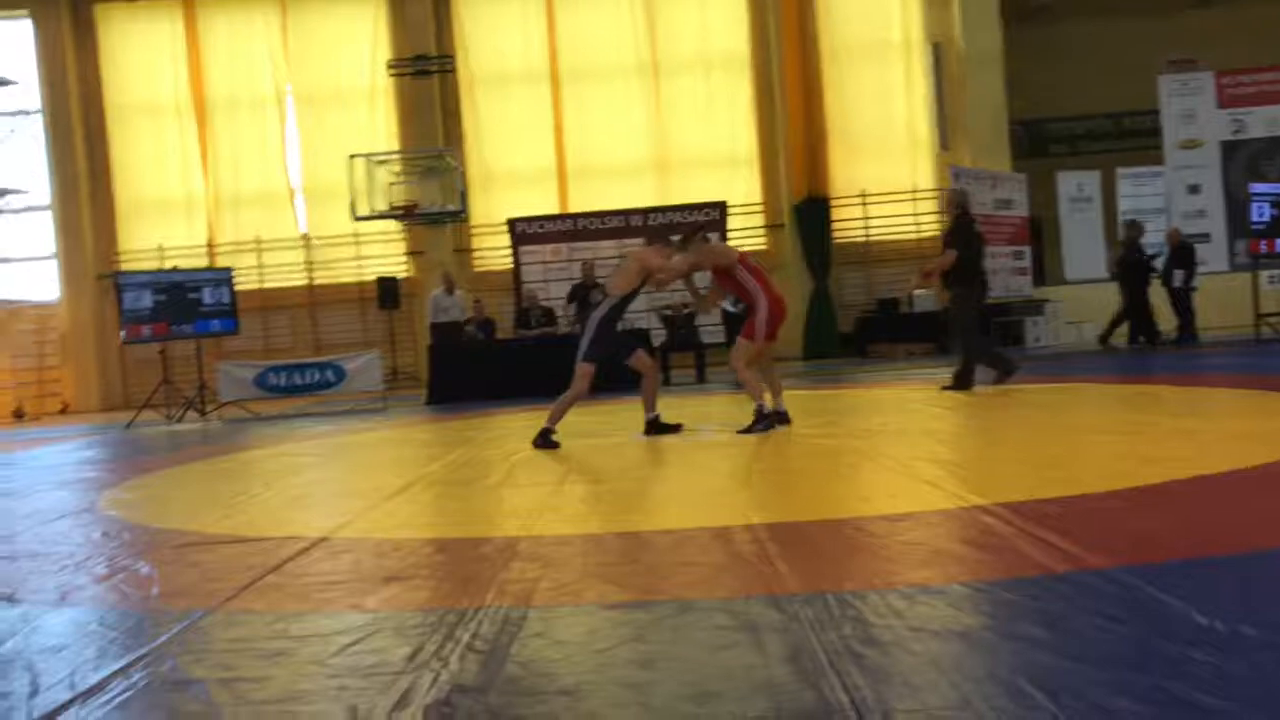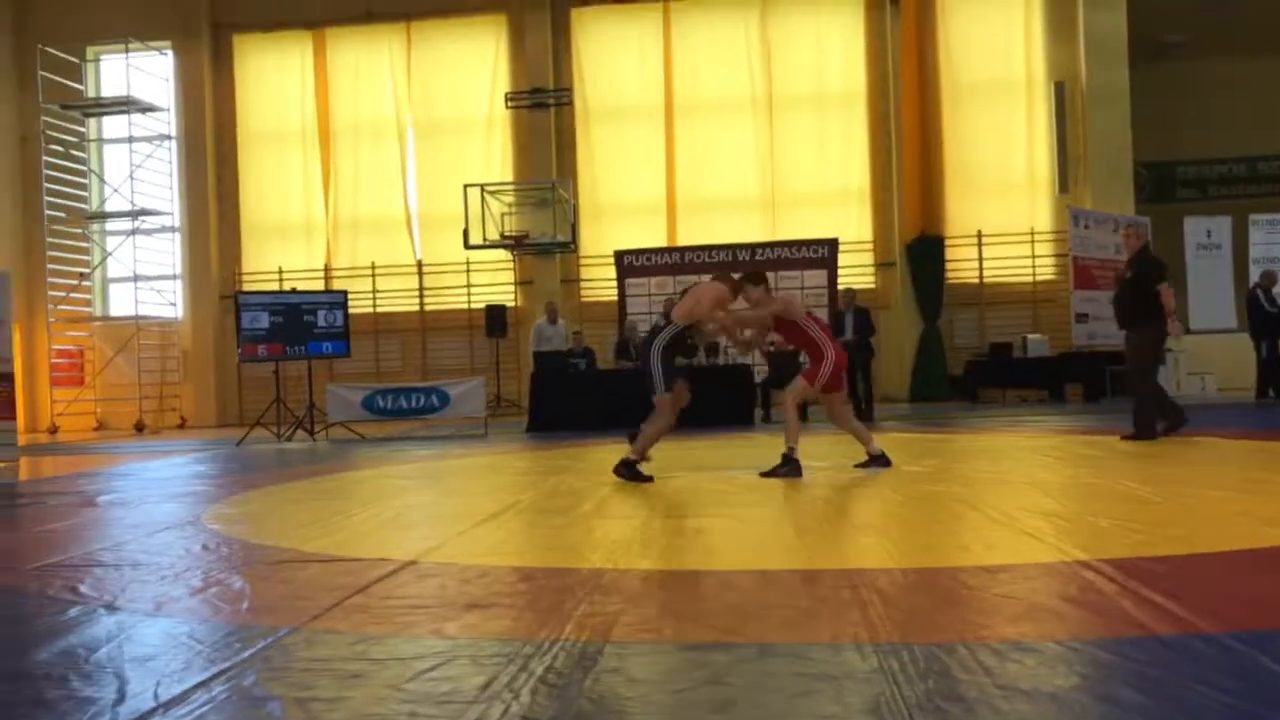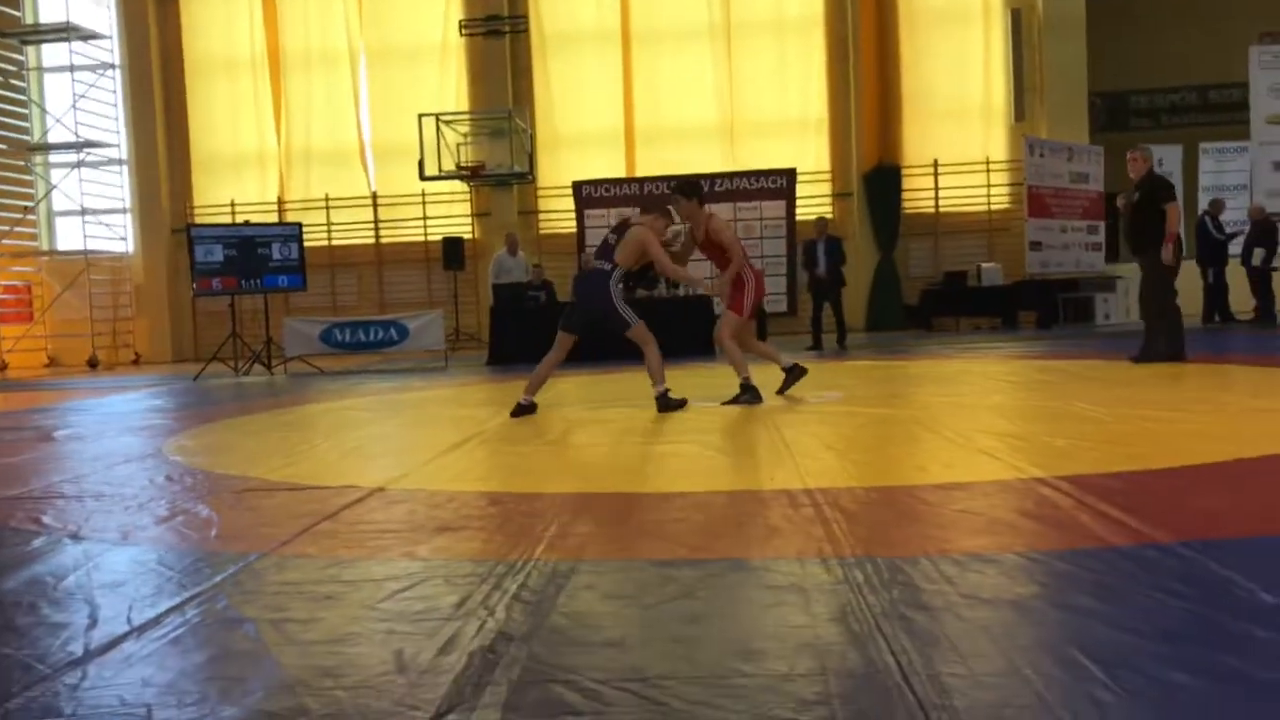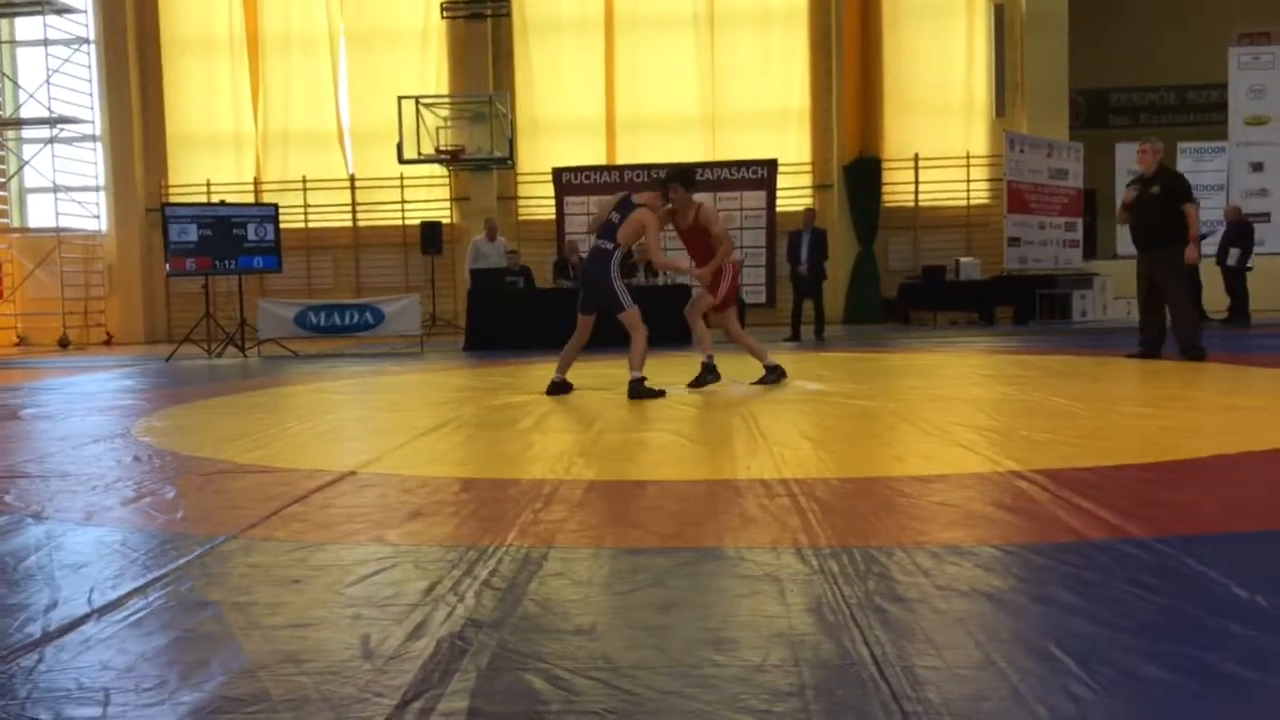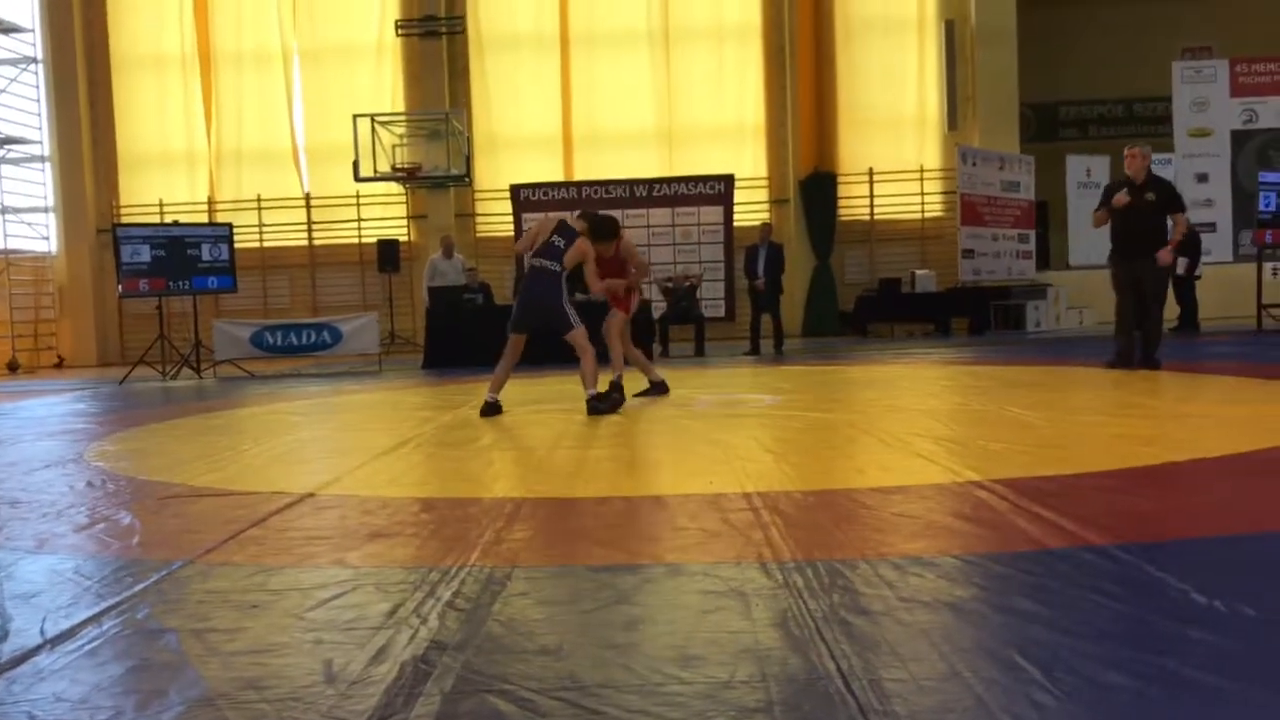
dt=0.7s
person 1, frame 1
left shoulder: (958, 227)
right shoulder: (971, 226)
left elbow: (950, 258)
left wrist: (929, 271)
right wrist: (938, 271)
left hip: (963, 287)
right hip: (974, 285)
left knee: (966, 332)
right knee: (970, 333)
left ankle: (1003, 365)
right ankle: (962, 379)
person 1, frame 2
left shoulder: (1148, 262)
right shoulder: (1134, 262)
left elbow: (1165, 290)
left wrist: (1172, 318)
right wrist: (1116, 282)
left hip: (1148, 329)
right hip: (1138, 330)
left knee: (1140, 379)
right knee: (1143, 378)
left ankle: (1145, 429)
right ankle: (1173, 416)
person 1, frame 3
left shoulder: (1157, 184)
right shoulder: (1139, 188)
left elbow: (1173, 211)
left wrist: (1169, 243)
right wrist: (1124, 208)
left hip: (1159, 252)
right hip: (1148, 253)
left knee: (1151, 301)
right knee: (1163, 303)
left ankle: (1153, 350)
right ankle: (1174, 350)
person 1, frame 4
left shoulder: (1173, 179)
right shoulder: (1135, 184)
left elbow: (1190, 212)
right elbow: (1122, 220)
left wrist: (1192, 243)
right wrist: (1125, 203)
left hip: (1171, 251)
right hip: (1145, 253)
left knee: (1179, 299)
right knee: (1148, 302)
left ankle: (1191, 346)
right ankle: (1149, 346)
person 1, frame 5
left shoulder: (1163, 187)
right shoulder: (1114, 188)
left elbow: (1180, 221)
right elbow: (1096, 222)
left wrist: (1170, 247)
right wrist: (1112, 206)
left hip: (1154, 259)
right hip: (1122, 259)
left knee: (1153, 309)
right knee: (1126, 308)
left ankle: (1148, 355)
right ankle: (1125, 355)
person 2, frame 1
left shoulder: (642, 264)
right shoulder: (641, 257)
left elbow: (659, 281)
right elbow: (672, 270)
left hip: (610, 328)
right hip: (597, 326)
left knee: (650, 368)
right knee: (580, 387)
left ankle: (652, 422)
right ankle: (544, 432)
person 2, frame 2
left shoulder: (699, 291)
right shoulder: (713, 290)
right elbow: (703, 312)
left hip: (659, 348)
right hip: (657, 350)
left knee: (683, 396)
right knee: (667, 418)
left ankle: (642, 435)
right ankle: (628, 463)
person 2, frame 3
left shoulder: (623, 227)
right shoulder: (644, 233)
right elbow: (669, 269)
right wrist: (700, 283)
left hip: (583, 290)
right hip: (605, 292)
left knee: (557, 352)
right knee: (649, 343)
left ankle: (525, 402)
right ankle: (662, 396)
person 2, frame 4
left shoulder: (618, 200)
right shoulder: (648, 217)
left elbow: (594, 228)
right elbow: (658, 260)
left hip: (588, 270)
right hip: (608, 273)
left knee: (581, 333)
right knee: (639, 331)
left ankle: (558, 381)
right ankle: (636, 383)
person 2, frame 5
left shoulder: (548, 223)
right shoulder: (585, 247)
left elbow: (519, 249)
right elbow: (596, 289)
right wrist: (615, 283)
left hip: (528, 292)
right hip: (553, 295)
left knee: (511, 353)
right knee: (586, 350)
left ankle: (490, 402)
right ankle: (594, 400)
person 3, frame 1
left shoulder: (717, 250)
right shoulder: (718, 274)
right elbow: (705, 307)
right wrist: (688, 283)
left hip: (765, 307)
right hip: (772, 307)
left knee: (737, 362)
right knee: (762, 363)
left ankle: (763, 415)
right ankle: (779, 412)
person 3, frame 2
left shoulder: (780, 302)
right shoulder: (766, 317)
left hip: (828, 357)
right hip: (827, 359)
left knee: (789, 399)
right knee: (839, 415)
left ankle: (791, 462)
right ankle: (877, 455)
person 3, frame 3
left shoulder: (714, 224)
right shoulder: (693, 231)
left elbow: (738, 253)
right elbow: (680, 259)
left wrist: (725, 279)
left hip: (747, 283)
right hip: (740, 285)
left knee: (722, 334)
right knee: (745, 340)
left ankle: (749, 389)
right ankle: (791, 368)
person 3, frame 4
left shoulder: (704, 213)
right shoulder: (671, 215)
left elbow: (727, 245)
left wrist: (709, 268)
left hip: (723, 272)
right hip: (712, 275)
left knee: (693, 312)
right knee: (733, 331)
left ankle: (708, 367)
right ankle: (774, 368)
person 3, frame 5
left shoulder: (623, 246)
left elbow: (643, 270)
left wrist: (624, 282)
left hip: (626, 292)
right hip: (613, 294)
left knee: (610, 330)
right knee: (625, 346)
left ankle: (616, 385)
right ankle: (657, 382)
